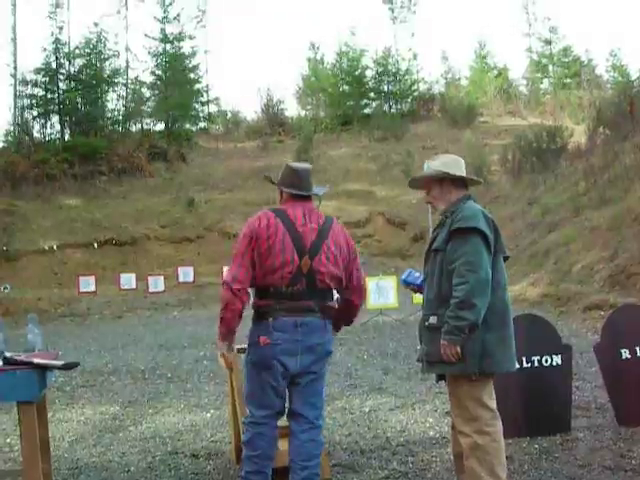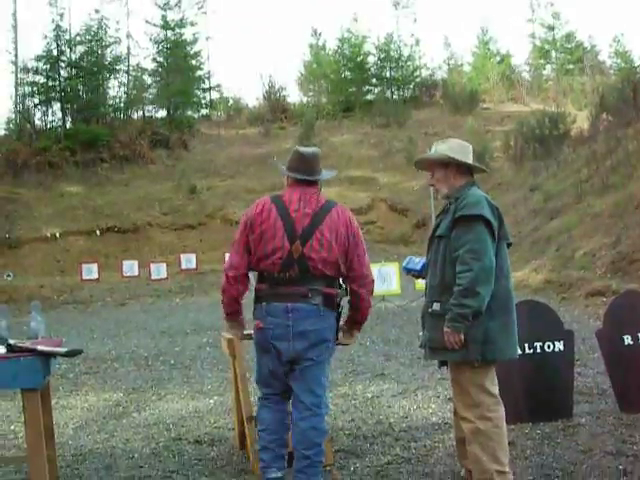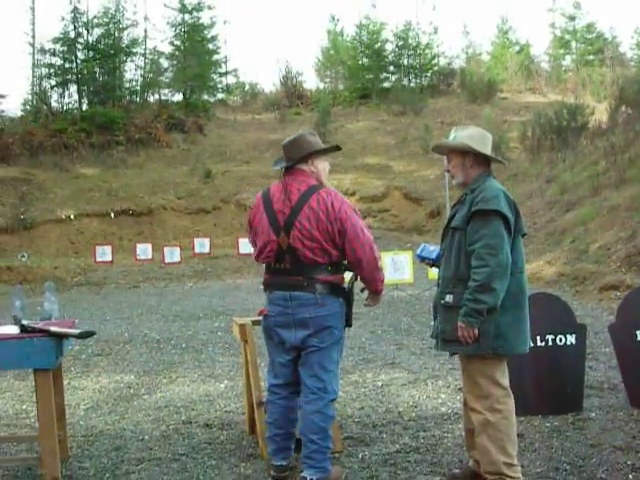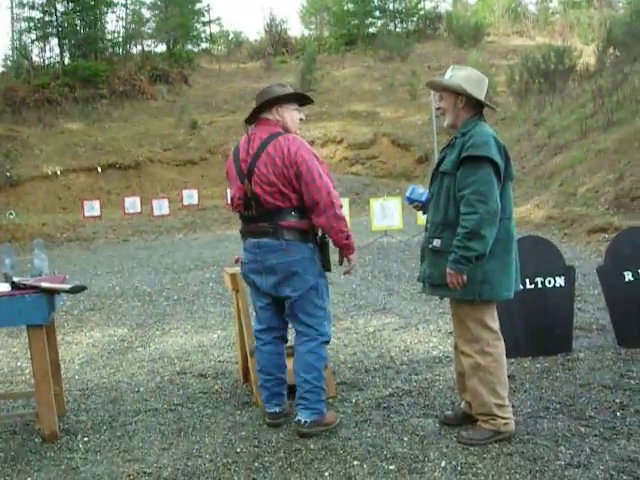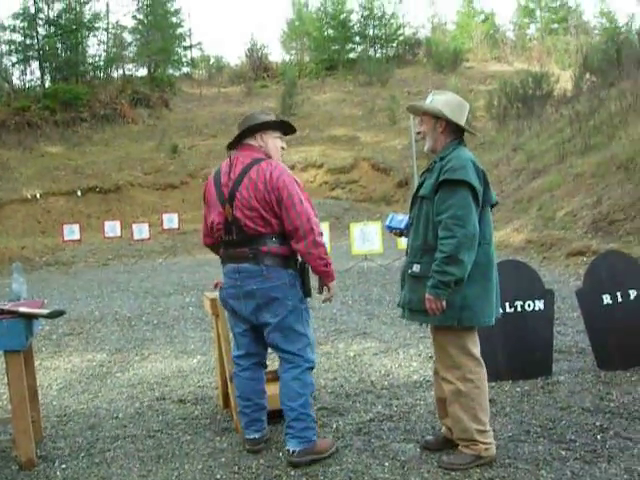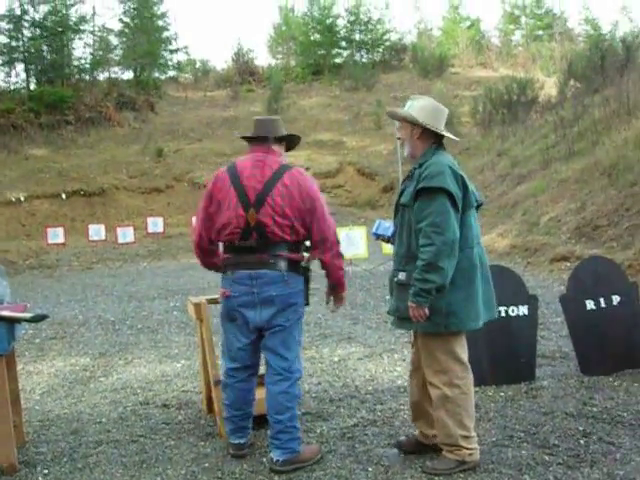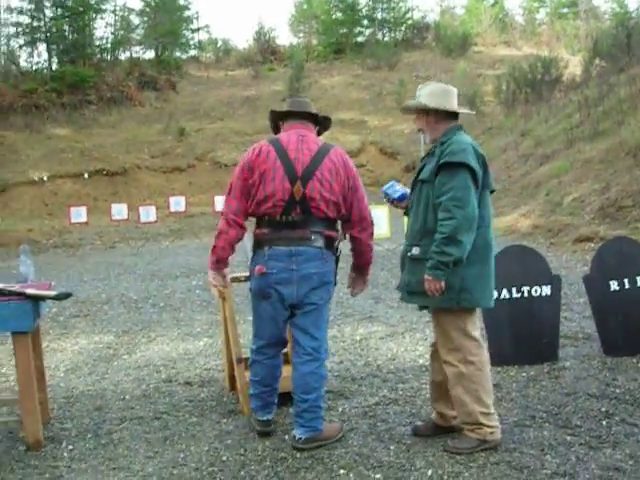
dt=0.4s
person 1, frame 1
left shoulder: (468, 218)
right shoulder: (458, 219)
left elbow: (473, 282)
left wrist: (454, 333)
right wrist: (425, 286)
left hip: (468, 343)
right hip: (462, 341)
left knee: (477, 421)
right knee: (464, 420)
person 1, frame 2
left shoulder: (472, 205)
right shoulder: (461, 206)
left elbow: (476, 270)
left wrist: (457, 320)
right wrist: (428, 272)
left hip: (471, 330)
right hip: (464, 329)
left knee: (479, 409)
right knee: (466, 407)
person 1, frame 3
left shoulder: (489, 198)
right shoulder: (477, 197)
left elbow: (492, 264)
left wrist: (471, 314)
right wrist: (442, 259)
left hip: (482, 323)
right hip: (474, 320)
left knee: (489, 399)
right knee: (475, 397)
person 1, frame 4
left shoulder: (478, 143)
right shoulder: (466, 140)
left elbow: (480, 211)
left wrist: (460, 261)
right wrist: (430, 203)
left hip: (471, 266)
right hip: (462, 262)
left knee: (479, 342)
right knee: (467, 339)
left ankle: (496, 419)
right ankle: (473, 405)
person 1, frame 5
left shoulder: (457, 166)
right shoulder: (448, 164)
left elbow: (459, 236)
left wrist: (438, 286)
right wrist: (412, 230)
left hip: (453, 292)
right hip: (445, 288)
left knee: (460, 367)
right knee: (447, 364)
left ankle: (477, 443)
right ankle: (454, 429)
person 1, frame 6
left shoulder: (436, 173)
right shoulder: (432, 169)
left elbow: (440, 242)
left wrist: (421, 294)
right wrist: (397, 236)
left hip: (441, 295)
right hip: (435, 293)
left knee: (446, 373)
right knee: (423, 367)
left ankle: (461, 449)
right ankle: (427, 432)
person 1, frame 7
left shoulder: (457, 152)
right shoulder: (449, 150)
left elbow: (459, 217)
left wrist: (438, 267)
right wrist: (411, 206)
left hip: (452, 275)
right hip: (446, 273)
left knee: (462, 352)
right knee: (443, 349)
left ankle: (482, 428)
right ankle: (447, 416)
person 2, frame 1
left shoulder: (261, 224)
right shoulder: (336, 230)
left elbow: (236, 284)
right elbow: (356, 290)
left wrist: (226, 331)
right wrist: (336, 323)
left hip: (271, 332)
right hip: (317, 333)
left knee: (261, 417)
right knee: (308, 419)
person 2, frame 2
left shoulder: (260, 210)
right shoulder: (341, 216)
left elbow: (235, 269)
right elbow: (362, 279)
left wrist: (232, 313)
right wrist: (354, 322)
left hip: (270, 316)
right hip: (316, 318)
left knee: (272, 396)
right knee: (310, 404)
person 2, frame 3
left shoulder: (262, 201)
right shoulder: (330, 200)
right elbow: (365, 254)
right wrist: (375, 288)
left hip: (278, 304)
right hip: (320, 306)
left knee: (281, 387)
right knee: (318, 390)
person 2, frame 4
left shoulder: (237, 153)
right shoulder: (291, 146)
right elbow: (325, 202)
right wrist: (345, 245)
left hip: (253, 252)
right hip: (293, 251)
left knee: (267, 332)
right knee: (311, 333)
left ankle: (273, 406)
right ankle: (310, 413)
person 2, frame 5
left shoulder: (217, 177)
right shoulder: (273, 171)
left elbow: (210, 237)
right elbow: (305, 228)
right wrist: (325, 273)
left hip: (233, 279)
right hip: (274, 277)
left knee: (247, 358)
right knee: (296, 359)
left ankle: (253, 433)
right ankle: (301, 442)
person 2, frame 6
left shoulder: (222, 178)
right shoulder: (297, 179)
left elbow: (202, 240)
right elbow: (325, 239)
left wrist: (224, 266)
right wrist: (337, 284)
left hip: (236, 284)
right hip: (281, 284)
left knee: (238, 366)
right knee: (283, 369)
left ankle: (238, 439)
right ankle: (284, 450)
person 2, frame 7
left shoulder: (258, 154)
right shoulder: (338, 158)
left elbow: (232, 215)
right elbow: (360, 221)
left wrist: (218, 262)
right wrist: (361, 267)
left hip: (270, 260)
right hip: (316, 261)
left knee: (266, 344)
right knee: (311, 348)
left ankle: (263, 415)
right ankle: (308, 429)
